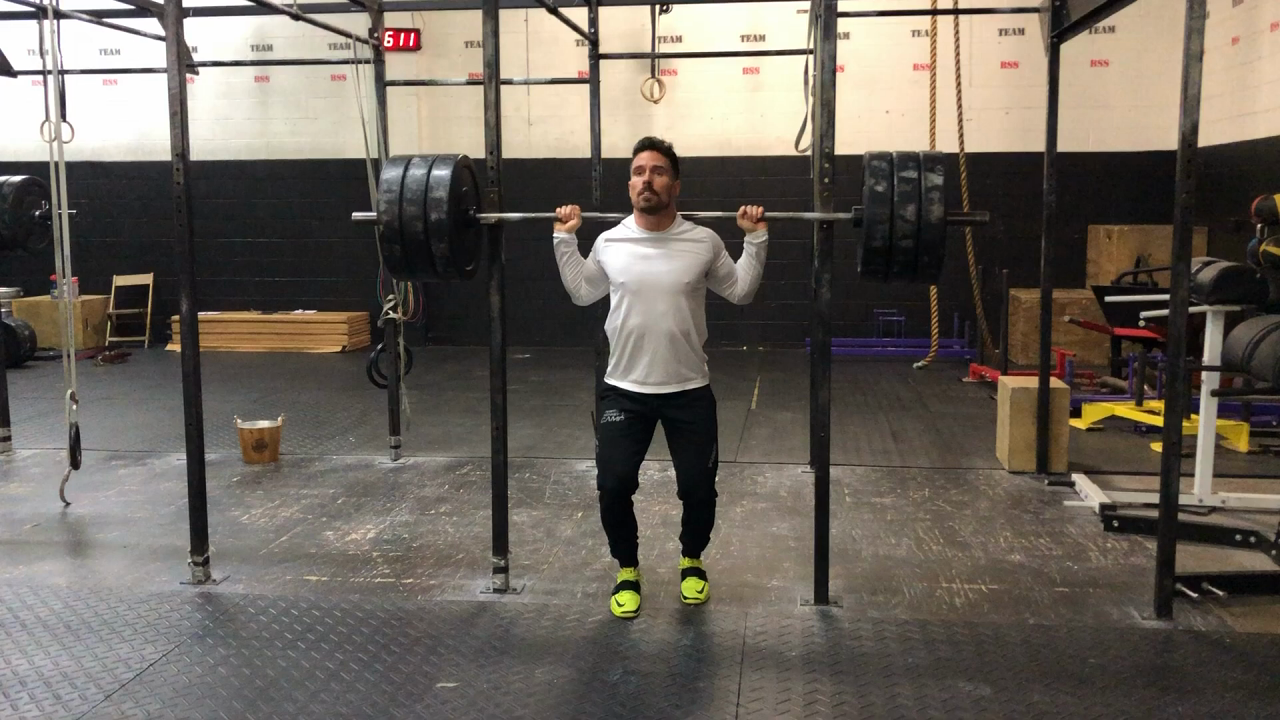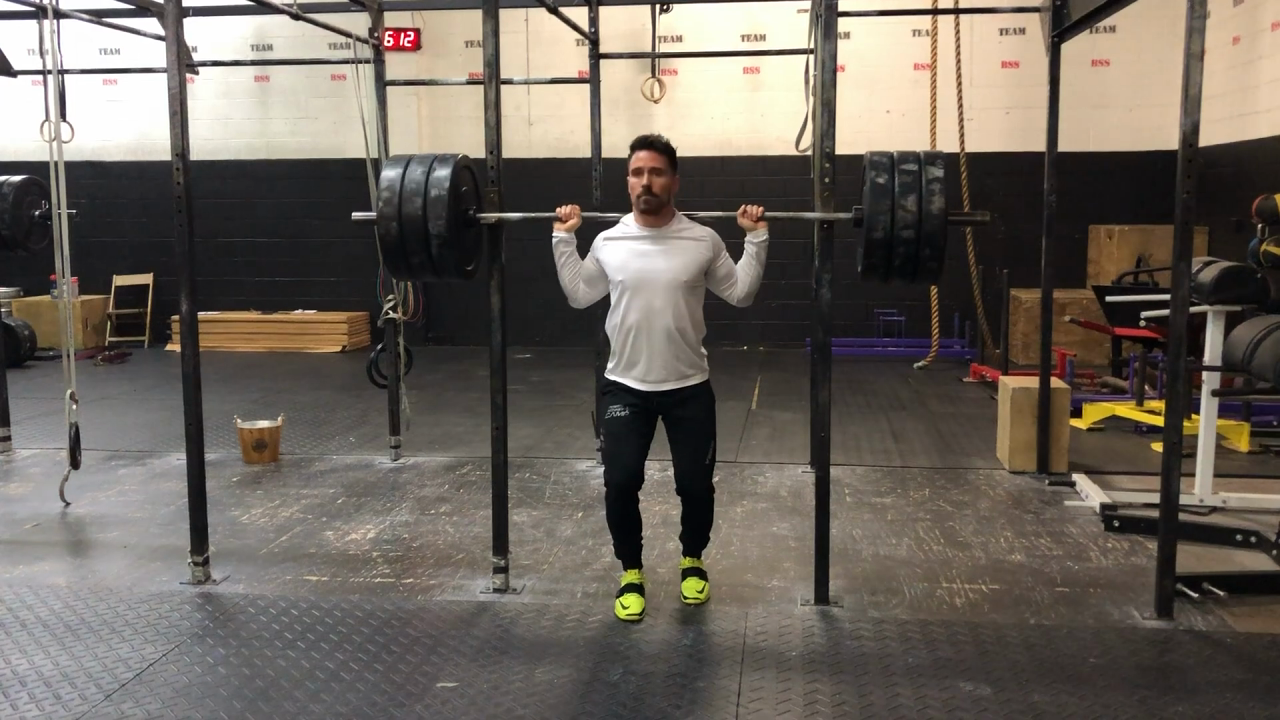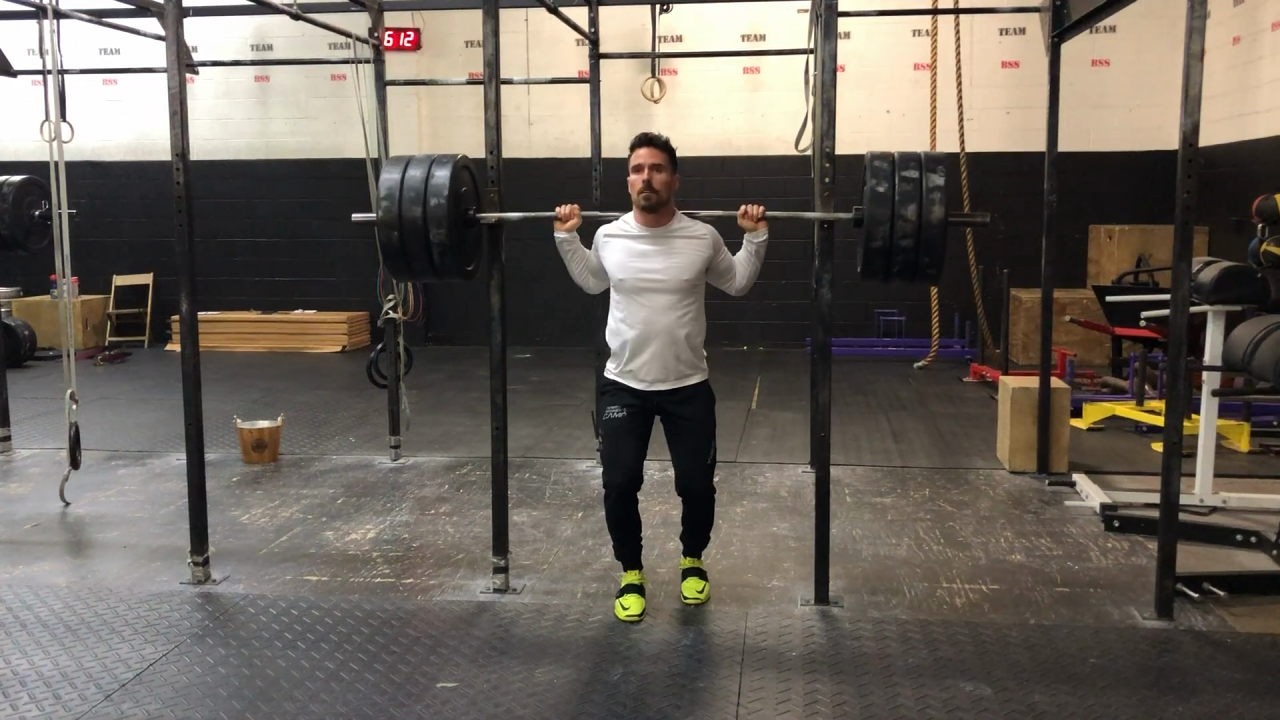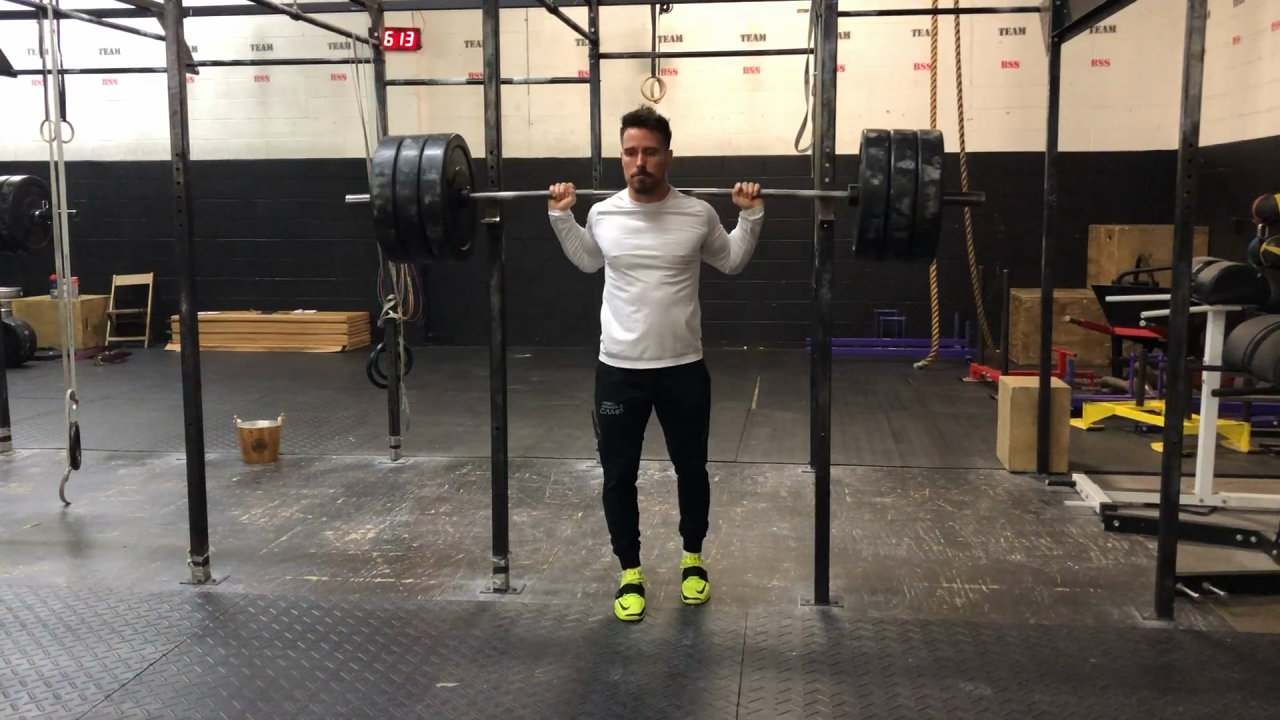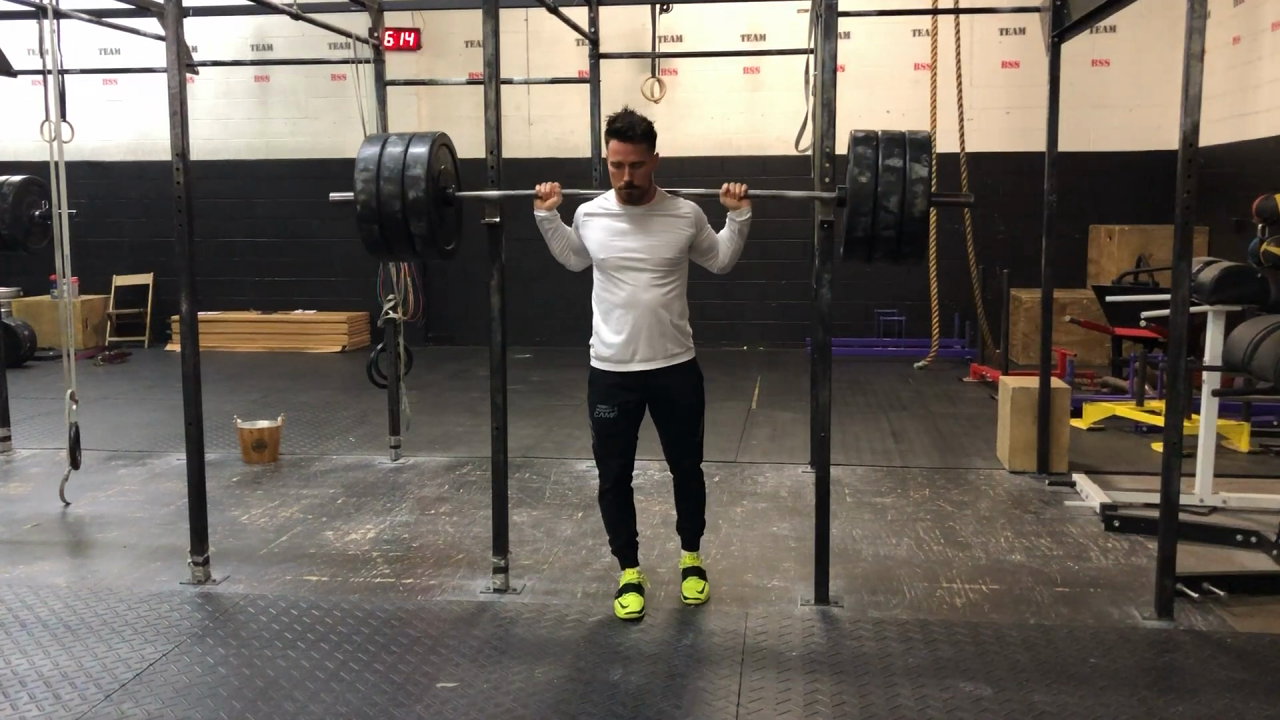
dt=0.7s
person 1, frame 1
left shoulder: (703, 243)
right shoulder: (608, 242)
left elbow: (741, 291)
right elbow: (582, 293)
left wrist: (755, 239)
right wrist: (564, 239)
left hip: (689, 391)
right hip: (624, 389)
left knee: (698, 489)
right knee: (613, 487)
left ankle: (692, 560)
right ankle: (627, 570)
person 1, frame 2
left shoulder: (703, 240)
right shoulder: (608, 241)
left elbow: (741, 293)
right elbow: (578, 294)
left wrist: (756, 238)
right wrist: (563, 238)
left hip: (689, 387)
right hip: (624, 386)
left knee: (695, 484)
right knee: (621, 483)
left ankle: (692, 560)
right ankle: (631, 573)
person 1, frame 3
left shoulder: (703, 238)
right shoulder: (608, 237)
left elbow: (738, 283)
right elbow: (591, 282)
left wrist: (755, 237)
right wrist: (566, 237)
left hip: (687, 385)
right hip: (623, 384)
left knee: (697, 485)
right knee: (619, 484)
left ankle: (693, 560)
right ankle: (631, 573)
person 1, frame 4
left shoulder: (697, 214)
right shoulder: (602, 213)
left elbow: (731, 261)
left wrist: (751, 215)
right wrist: (560, 215)
left hip: (682, 367)
right hip: (618, 368)
left knee: (691, 469)
right knee: (618, 476)
left ankle: (692, 557)
right ankle: (630, 572)
person 1, frame 5
left shoulder: (686, 215)
right shoulder: (588, 214)
left elbow: (721, 261)
right elbow: (572, 259)
left wrist: (738, 215)
right wrist: (547, 215)
left hip: (675, 368)
right hip: (610, 371)
left knee: (686, 469)
right knee: (614, 477)
left ankle: (691, 557)
right ankle: (629, 572)
